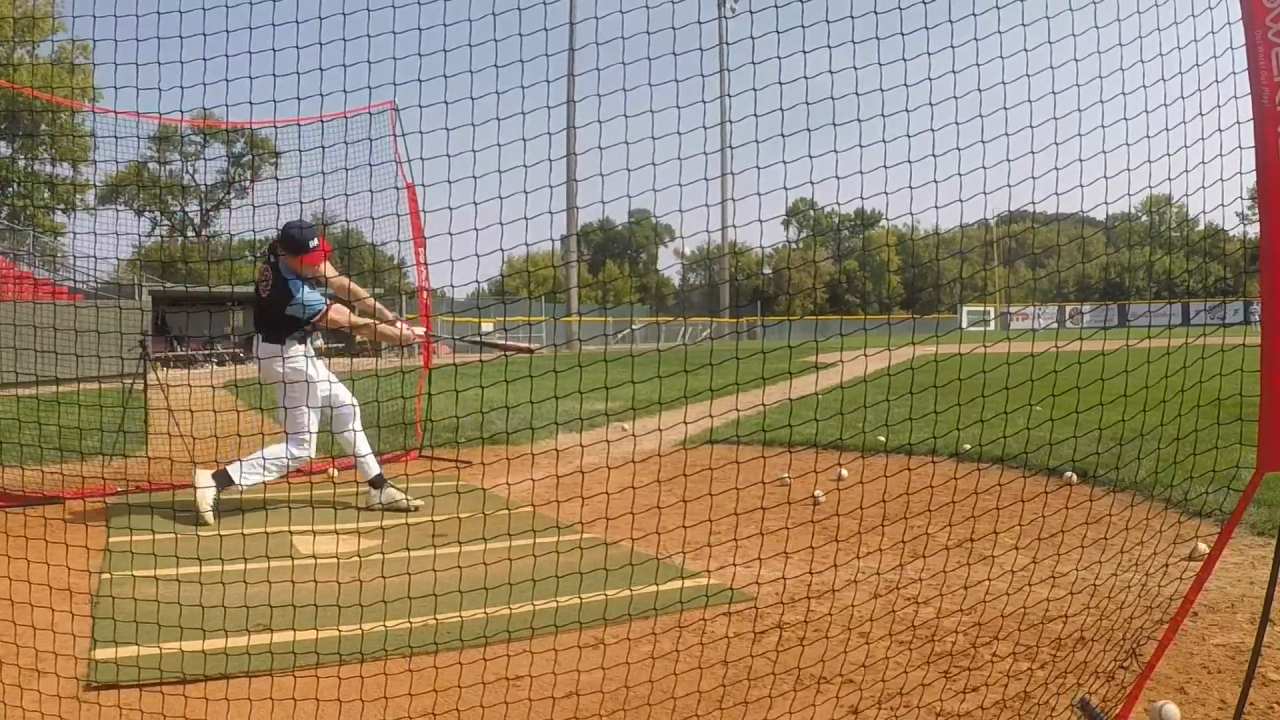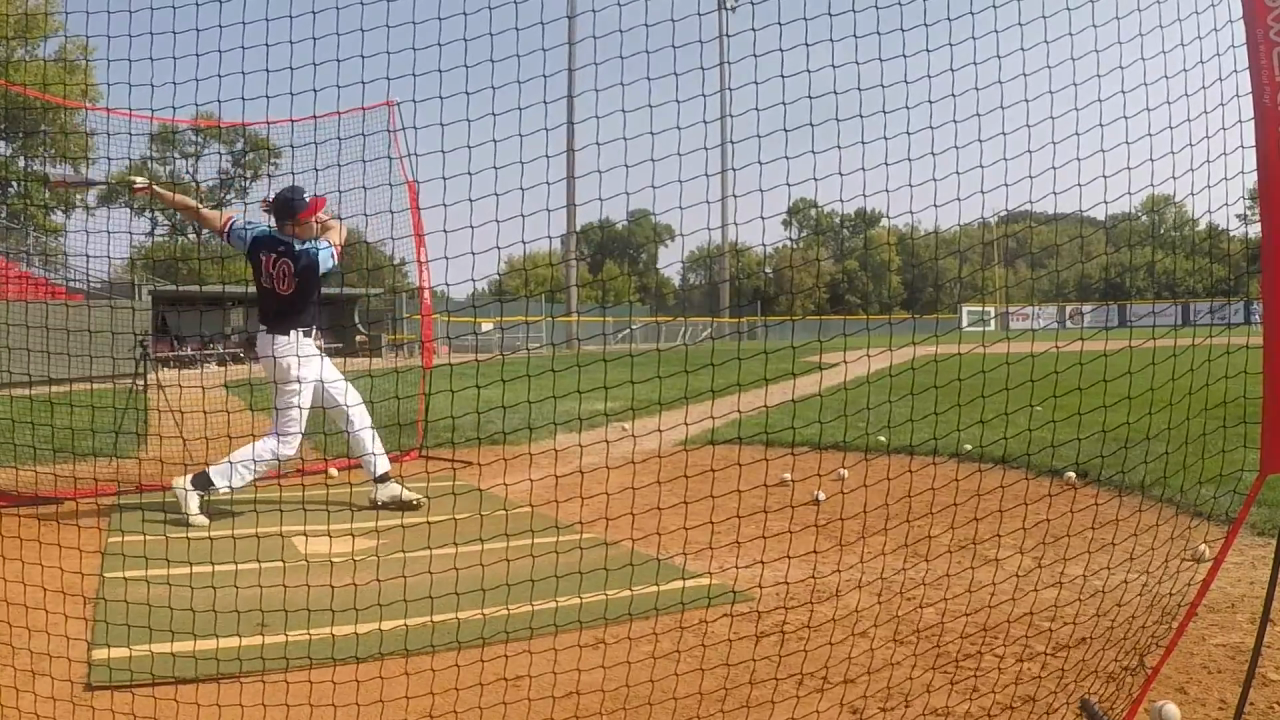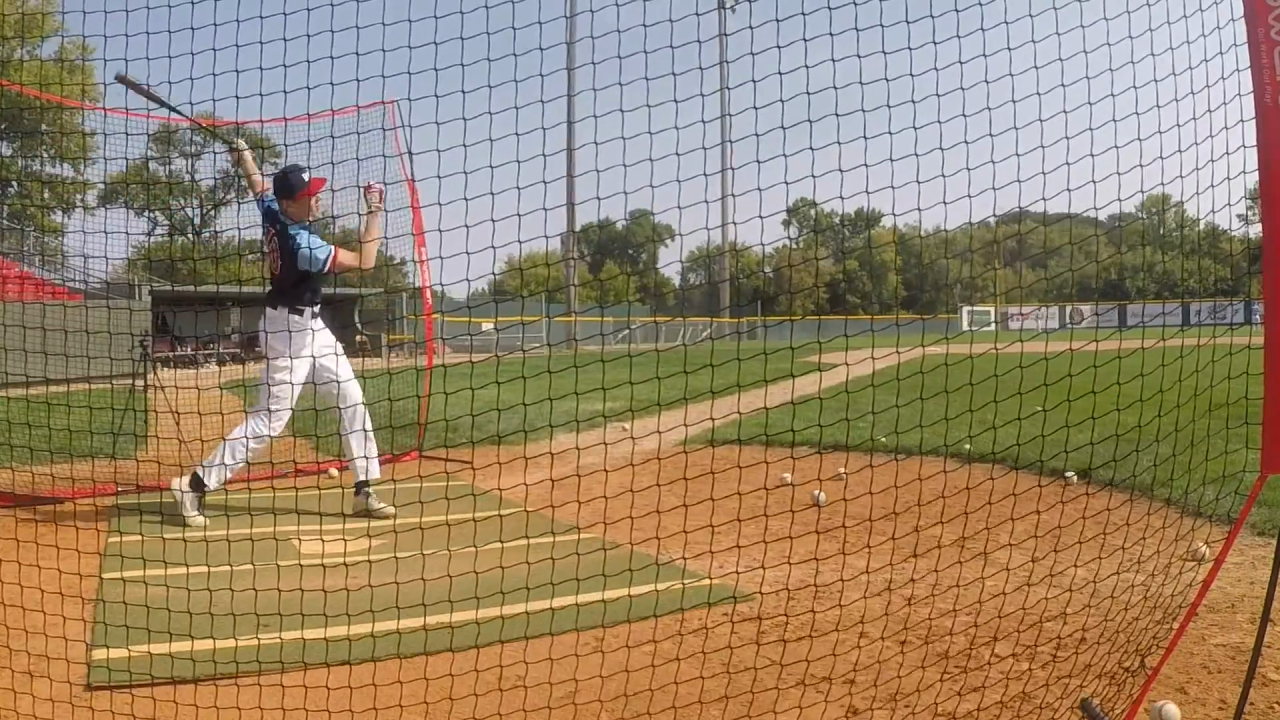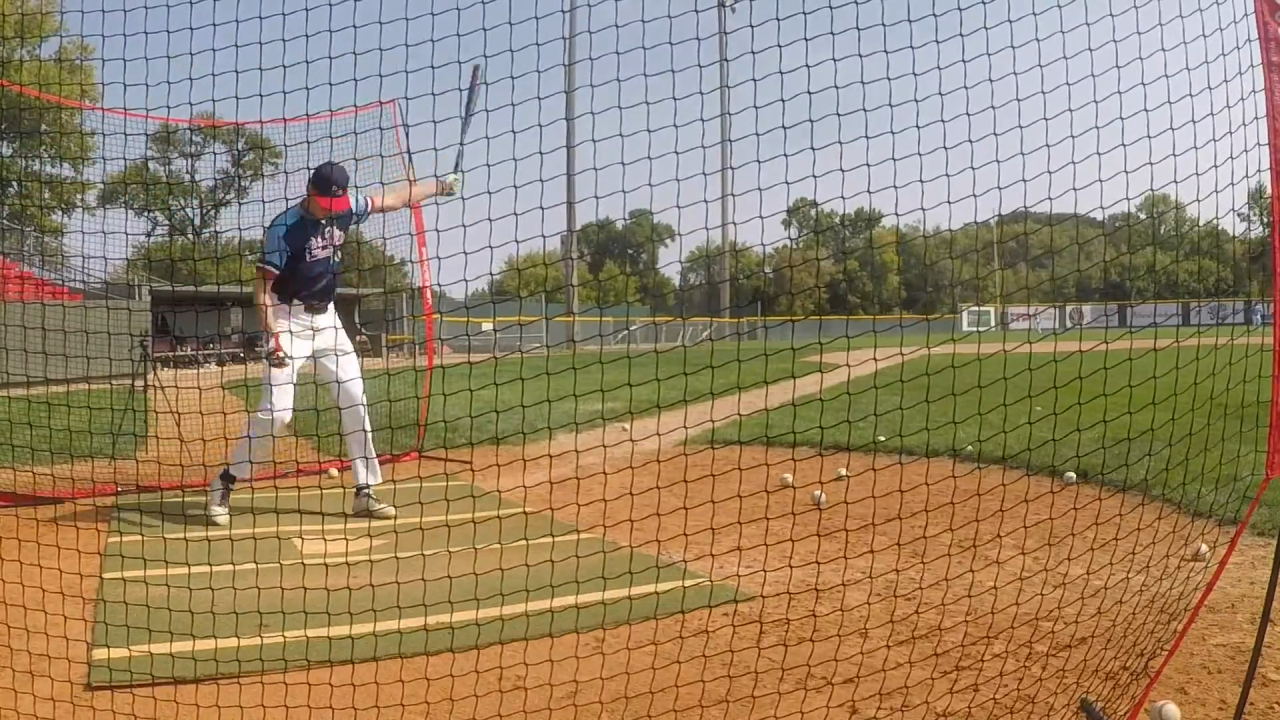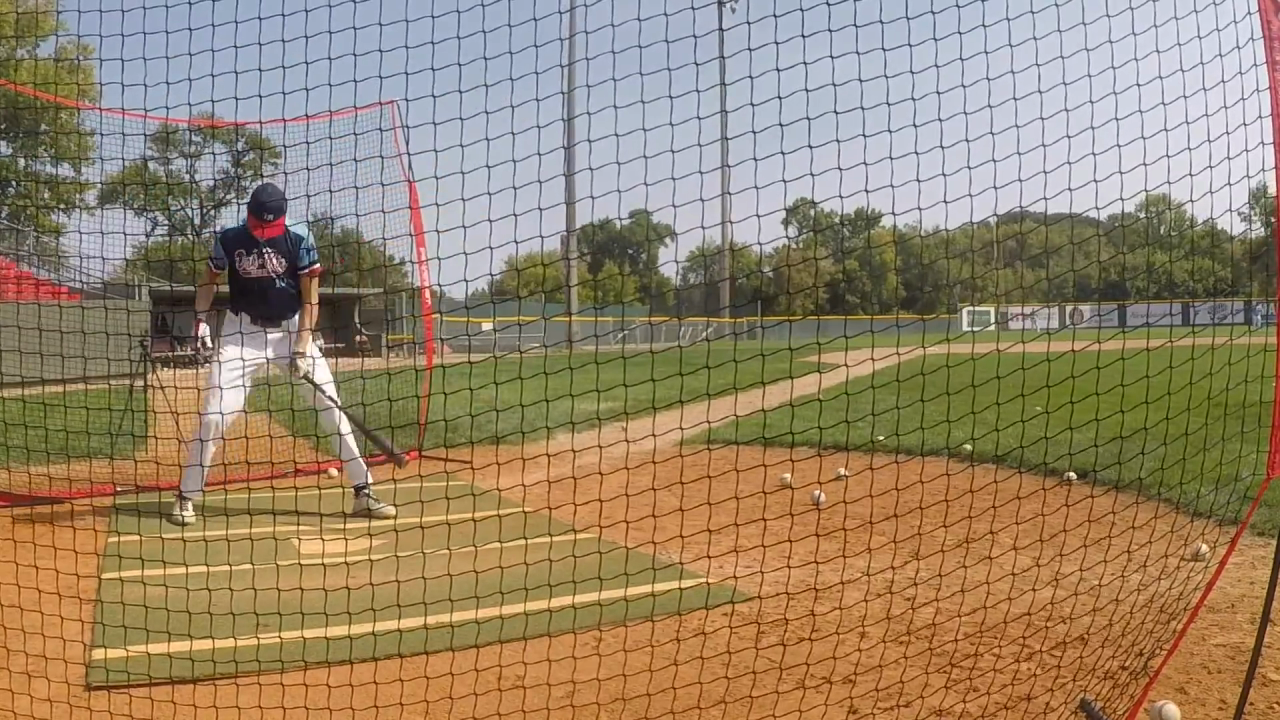
dt=0.4s
person 1, frame 1
left shoulder: (295, 253)
right shoulder: (296, 293)
left elbow: (340, 282)
right elbow: (351, 323)
left wrist: (385, 314)
right wrist: (398, 335)
left hip: (293, 351)
right hip: (287, 356)
left knee: (347, 406)
right knee: (299, 448)
left ankle: (379, 489)
right ankle: (214, 480)
person 1, frame 2
left shoulder: (256, 238)
right shoulder: (313, 258)
left elbow: (200, 213)
right elbow: (337, 229)
left wrist: (152, 189)
right wrist: (303, 217)
left hip: (294, 346)
right hip: (290, 348)
left knee: (350, 403)
right knee: (284, 442)
left ankle: (383, 484)
right ankle: (195, 484)
person 1, frame 3
left shoulder: (272, 210)
right shoulder: (301, 243)
left elbow: (258, 183)
right elbow: (364, 261)
left wrist: (244, 155)
right wrist: (375, 211)
left hip: (309, 325)
right hip: (290, 329)
left knee: (353, 401)
right knee: (267, 422)
left ankle: (363, 491)
right ankle: (194, 484)
person 1, frame 4
left shoulder: (345, 209)
right shoulder: (284, 228)
left elbow: (391, 200)
right elbow: (262, 288)
left wrist: (438, 187)
right wrist: (273, 337)
left hip: (325, 317)
right hip: (288, 319)
left knee: (354, 402)
right knee: (276, 410)
left ankle: (364, 492)
right ankle: (226, 482)
person 1, frame 5
left shoulder: (299, 238)
right shoulder: (230, 238)
left elbow: (310, 297)
right elbow: (209, 280)
left wrist: (302, 345)
right wrist: (201, 318)
left hip: (290, 329)
right hip: (242, 330)
left knee: (331, 406)
right knee: (215, 414)
left ankle: (362, 492)
right ankle: (187, 495)
